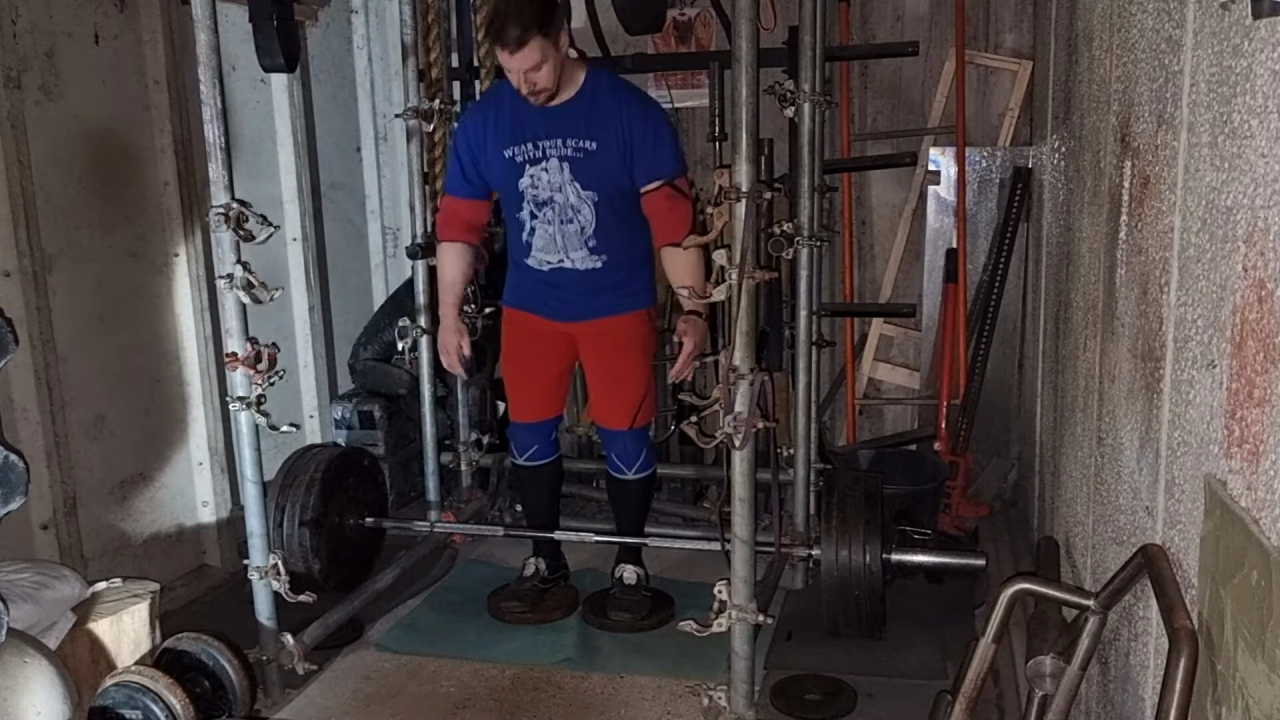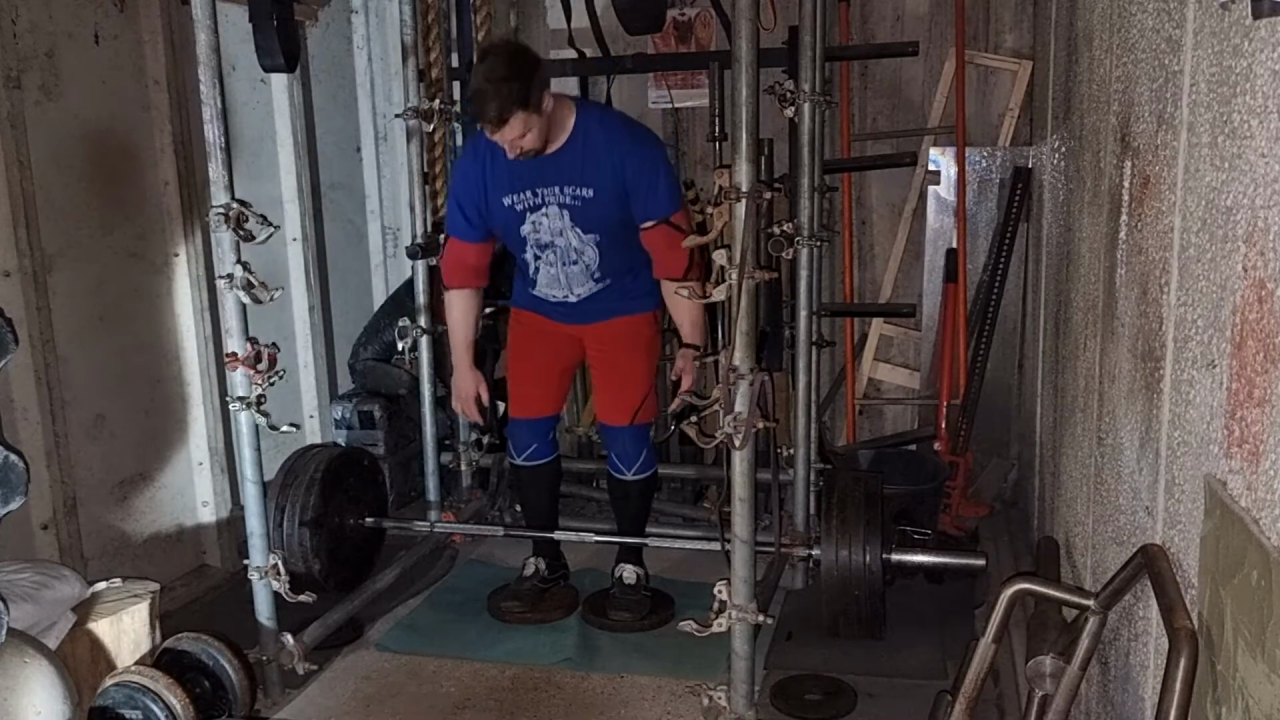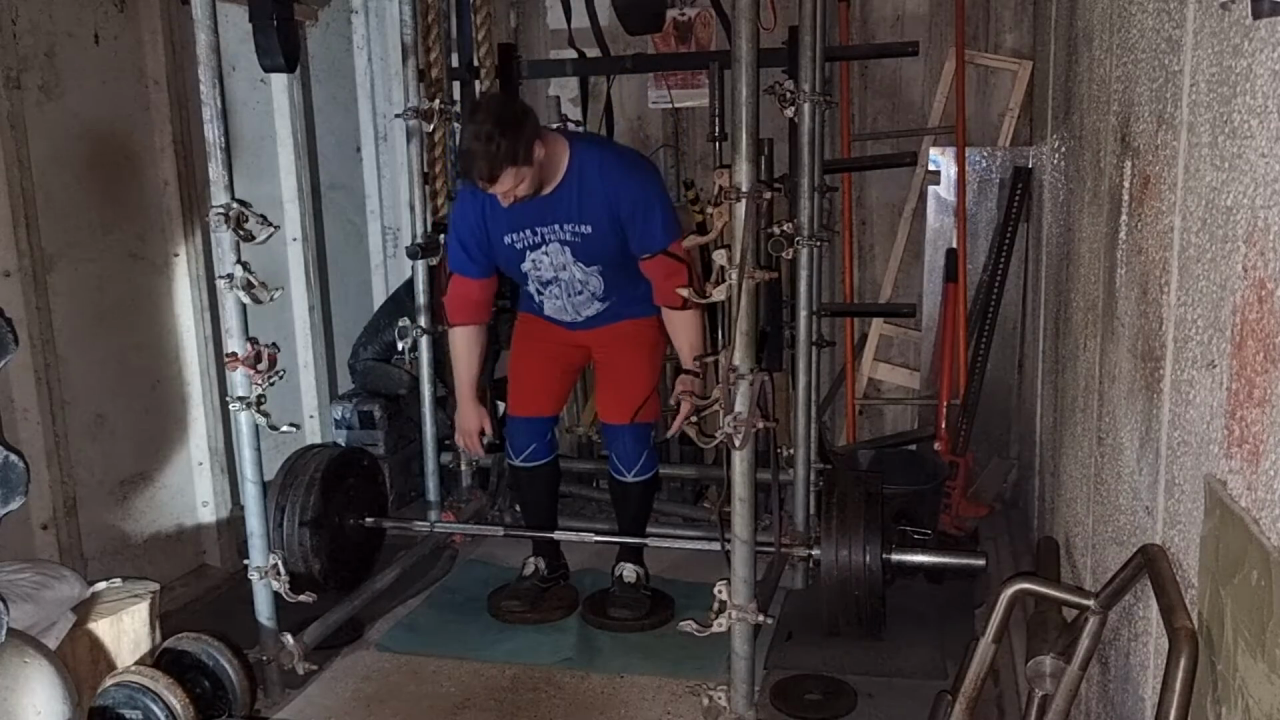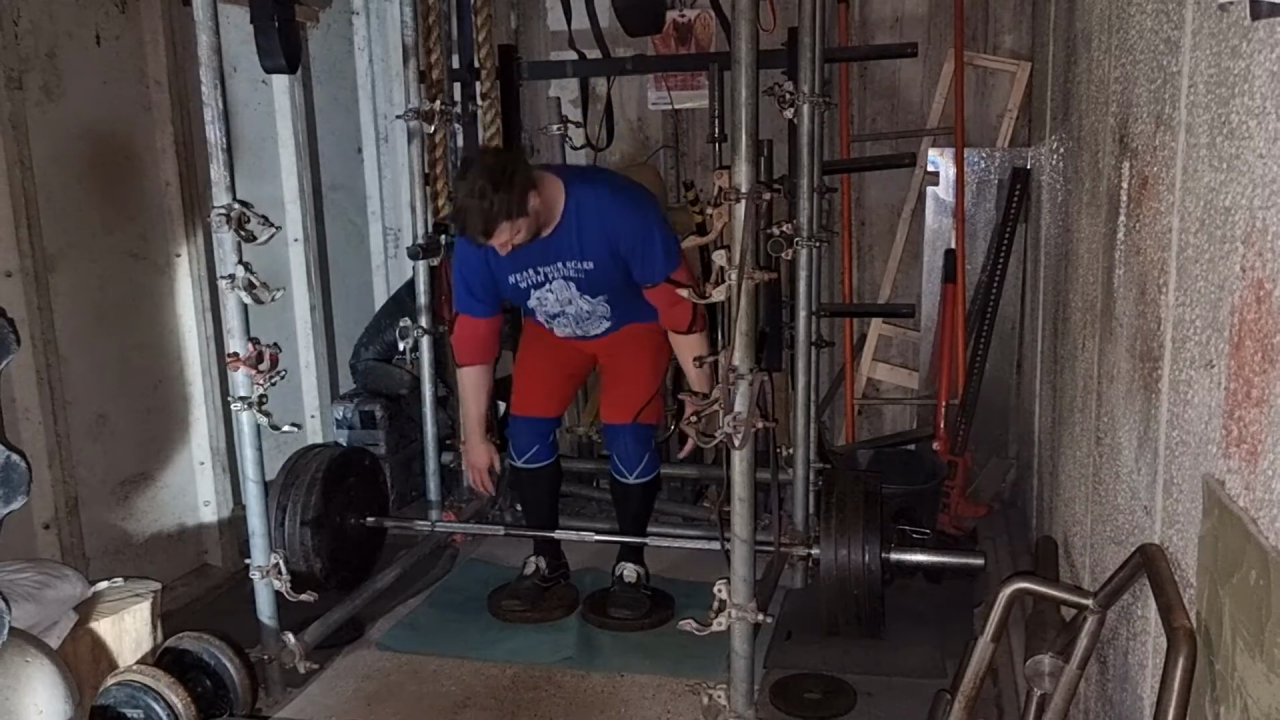
dt=0.5s
person 1, frame 1
left shoulder: (630, 113)
right shoulder: (482, 122)
left elbow: (673, 220)
right elbow: (458, 224)
left wrist: (693, 311)
right wrist: (448, 315)
left hip: (617, 308)
right hip: (529, 309)
left knee: (624, 436)
right knee: (529, 434)
left ankle: (630, 565)
right ankle: (545, 558)
person 1, frame 2
left shoulder: (626, 146)
right shoulder: (477, 163)
left elbow: (673, 251)
right elbow: (463, 267)
left wrist: (691, 343)
right wrist: (462, 362)
left hip: (623, 310)
right hip: (538, 311)
left knee: (625, 435)
right knee: (526, 430)
left ankle: (630, 566)
right ankle: (545, 560)
person 1, frame 3
left shoulder: (622, 177)
right shoulder: (475, 201)
left elbow: (673, 278)
right elbow: (466, 302)
left wrist: (690, 370)
right wrist: (466, 399)
left hip: (628, 316)
right hip: (543, 320)
left knee: (626, 434)
right knee: (524, 431)
left ankle: (630, 565)
right ankle: (545, 560)
person 1, frame 4
left shoulder: (618, 210)
right shoulder: (477, 242)
left elbow: (679, 303)
right elbow: (474, 337)
left wrist: (701, 392)
right wrist: (474, 436)
left hip: (633, 321)
right hip: (550, 327)
left knee: (627, 436)
right knee: (526, 432)
left ankle: (631, 566)
right ankle: (546, 560)
